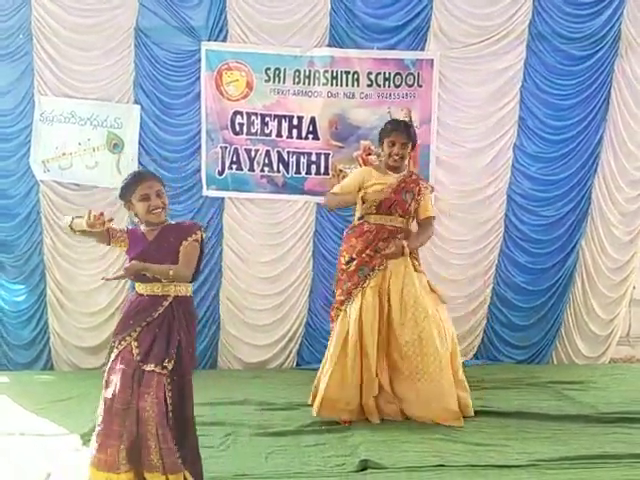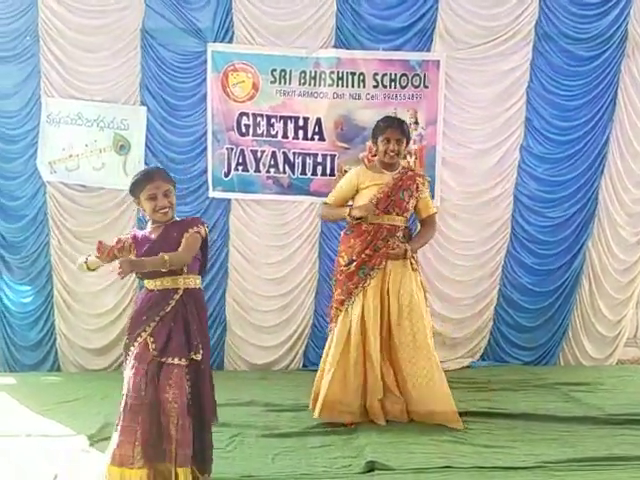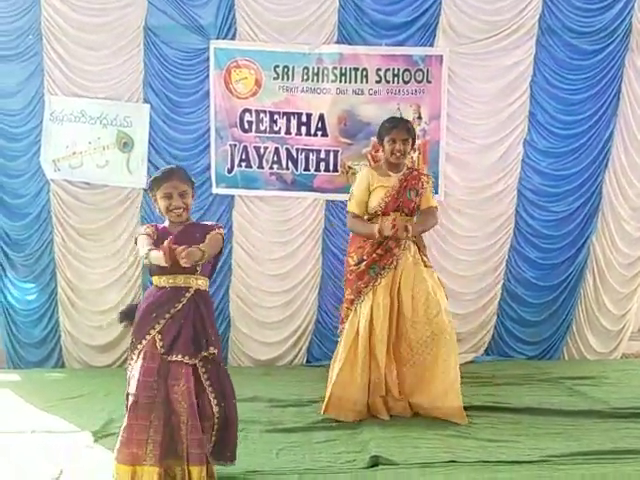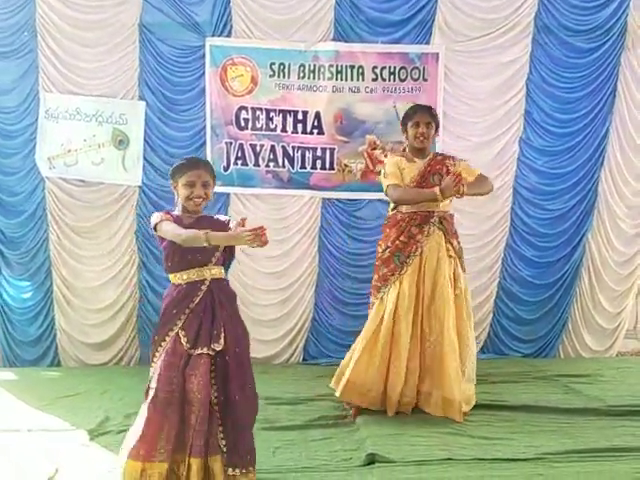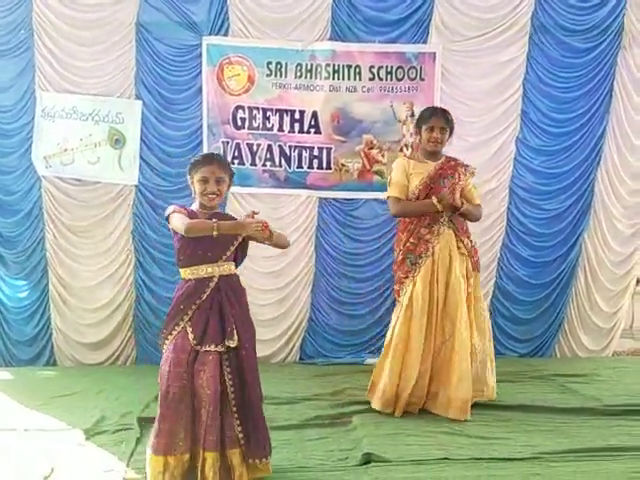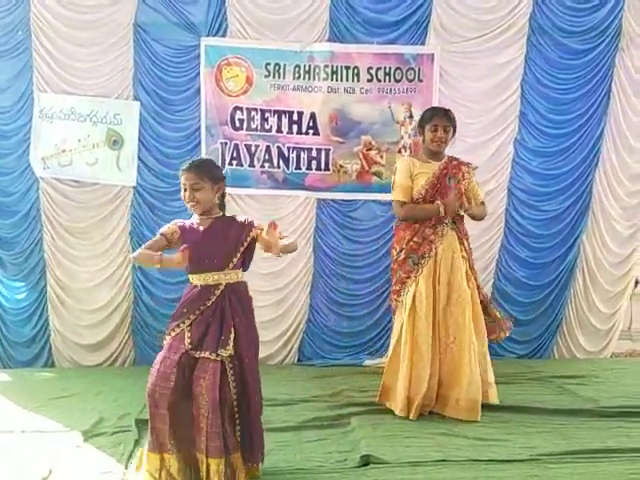
dt=0.3s
person 1, frame 1
left shoulder: (188, 231)
right shoulder: (129, 236)
left elbow: (184, 272)
right elbow: (69, 225)
left wrist: (142, 268)
right wrist: (89, 225)
left hip: (173, 324)
right hip: (136, 321)
left knee: (160, 400)
right knee: (122, 398)
person 1, frame 2
left shoulder: (192, 227)
right shoulder: (135, 239)
left elbow: (183, 257)
right elbow: (87, 262)
left wrist: (138, 263)
right wrist: (99, 257)
left hip: (185, 318)
right hip: (148, 319)
left knee: (178, 395)
right knee: (140, 394)
person 1, frame 3
left shoulder: (208, 230)
right shoulder: (149, 232)
left elbow: (212, 246)
right elbow: (147, 253)
left wrist: (187, 256)
right wrist: (163, 258)
left hip: (194, 318)
right hip: (156, 317)
left knee: (204, 393)
right knee: (149, 393)
person 1, frame 4
left shoulder: (220, 223)
right shoulder: (163, 220)
left elbow: (255, 236)
right elbow: (184, 237)
left wrist: (249, 235)
right wrist: (225, 238)
left hip: (217, 310)
right hip: (180, 309)
left knee: (212, 387)
right knee: (168, 386)
person 1, frame 5
left shoulder: (239, 223)
right shoulder: (179, 213)
left elbow: (284, 242)
right elbow: (186, 229)
left wrist: (261, 231)
right wrist: (235, 227)
left hip: (227, 305)
right hip: (190, 305)
left knee: (224, 381)
right knee: (178, 381)
person 1, frame 6
left shoulder: (241, 227)
right shoulder: (180, 230)
left elbow: (291, 243)
right elbow: (139, 255)
left wrist: (277, 244)
right wrist: (166, 262)
left hip: (232, 312)
right hip: (194, 312)
left knee: (222, 387)
right knee: (167, 380)
person 2, frame 1
left shoulder: (418, 184)
right shoulder: (365, 174)
left elbow: (428, 225)
right elbow: (330, 199)
left wrist: (410, 244)
right wrist: (363, 198)
left hip: (399, 261)
right hip: (361, 261)
left knee: (420, 326)
right knee: (357, 328)
left ankle: (426, 401)
right ankle: (347, 403)
person 2, frame 2
left shoulder: (415, 181)
right shoulder: (359, 175)
left elbow: (429, 223)
right elbow: (325, 211)
left wrist: (409, 249)
right wrist: (352, 212)
left hip: (398, 262)
right hip: (359, 261)
left knee: (408, 330)
right knee: (358, 329)
left ankle: (419, 403)
right ankle: (352, 403)
person 2, frame 3
left shoulder: (420, 179)
right shoulder: (367, 176)
left elbow: (431, 216)
right elbow: (352, 219)
left wrist: (407, 228)
right wrist: (379, 229)
left hip: (409, 260)
right hip: (371, 260)
left knee: (429, 324)
right knee: (366, 329)
left ankle: (426, 397)
right ankle: (358, 400)
person 2, frame 4
left shoulder: (449, 164)
right shoulder: (394, 163)
left elbow: (487, 184)
right elbow: (397, 194)
left wrist: (461, 188)
right wrist: (438, 192)
left hip: (439, 249)
right hip: (401, 249)
left knee: (441, 320)
right knee: (393, 317)
left ankle: (437, 393)
right ankle: (369, 393)
person 2, frame 5
left shoulder: (458, 169)
right shoulder: (403, 165)
left elbow: (477, 213)
right elbow: (395, 207)
left wrist: (459, 205)
right wrist: (436, 202)
left hip: (453, 250)
right hip: (414, 250)
left knee: (455, 317)
right knee: (414, 318)
left ankle: (448, 393)
right ankle: (403, 392)
person 2, frame 6
left shoulder: (461, 169)
right shoulder: (407, 165)
left elbow: (481, 212)
right elbow: (401, 211)
left wrist: (464, 204)
right wrist: (442, 207)
left hip: (452, 251)
right hip: (416, 252)
left knee: (455, 320)
right knee: (418, 321)
left ankle: (452, 394)
right ankle: (412, 395)
